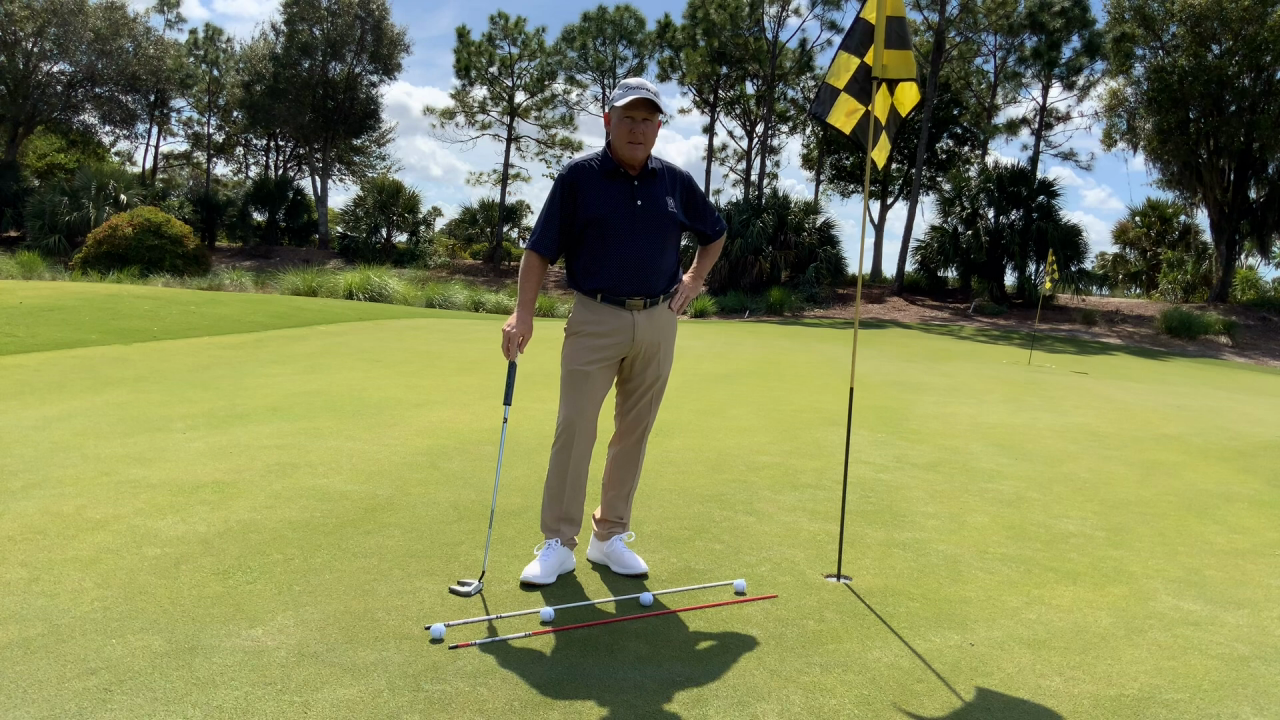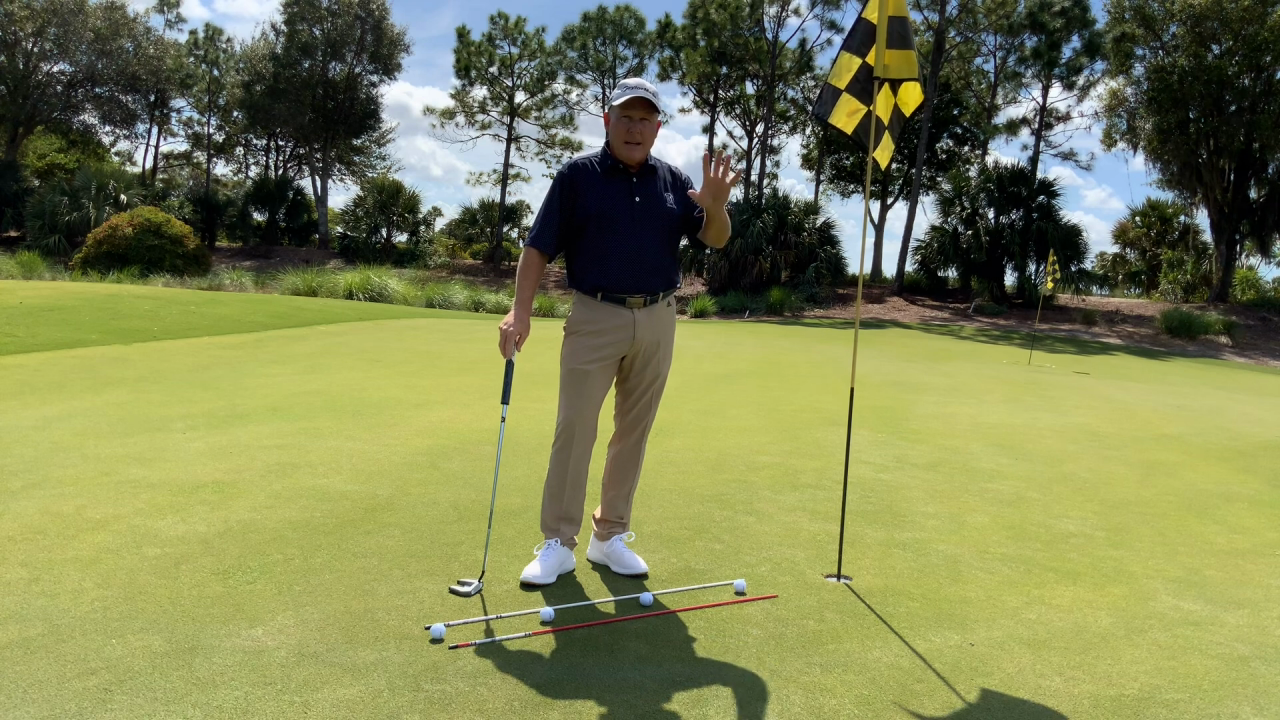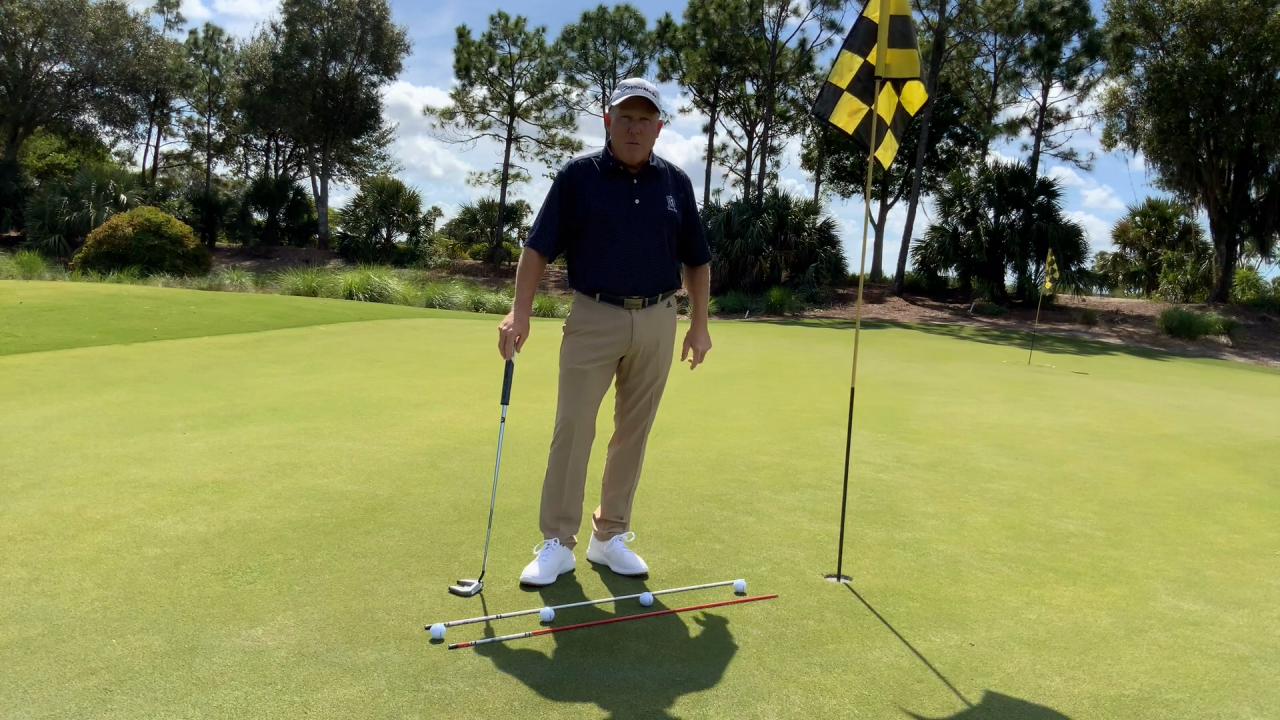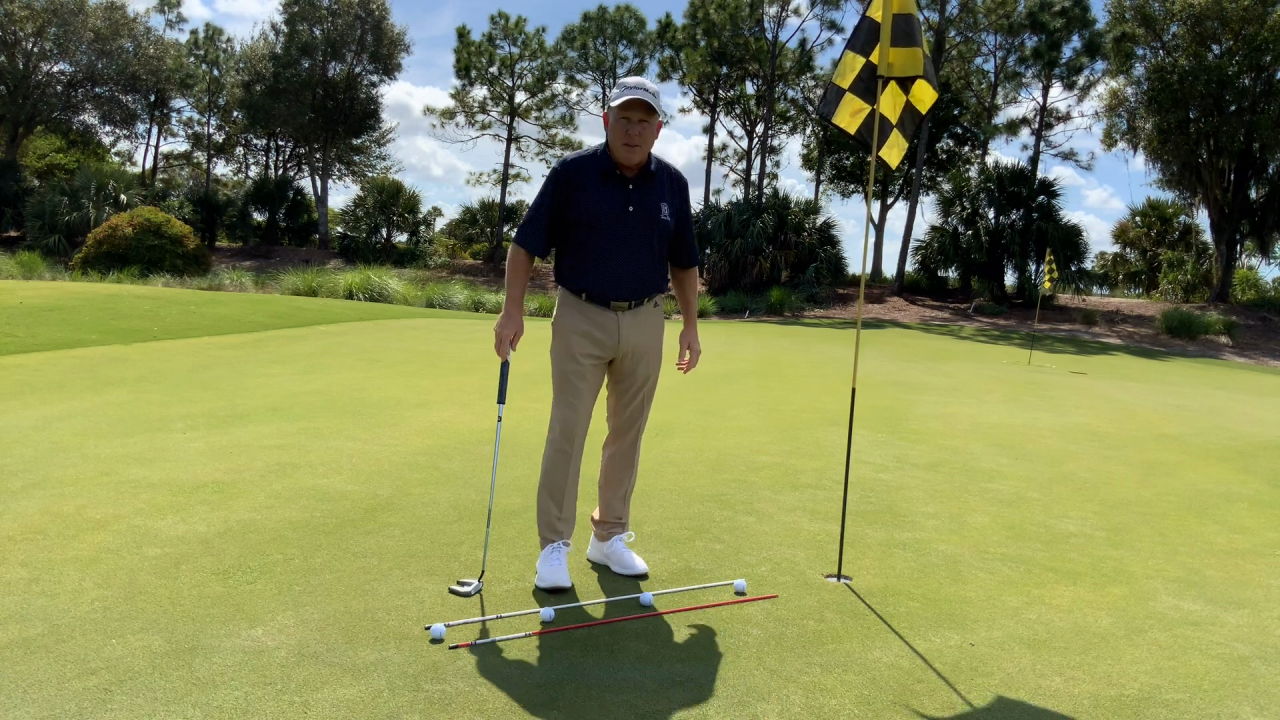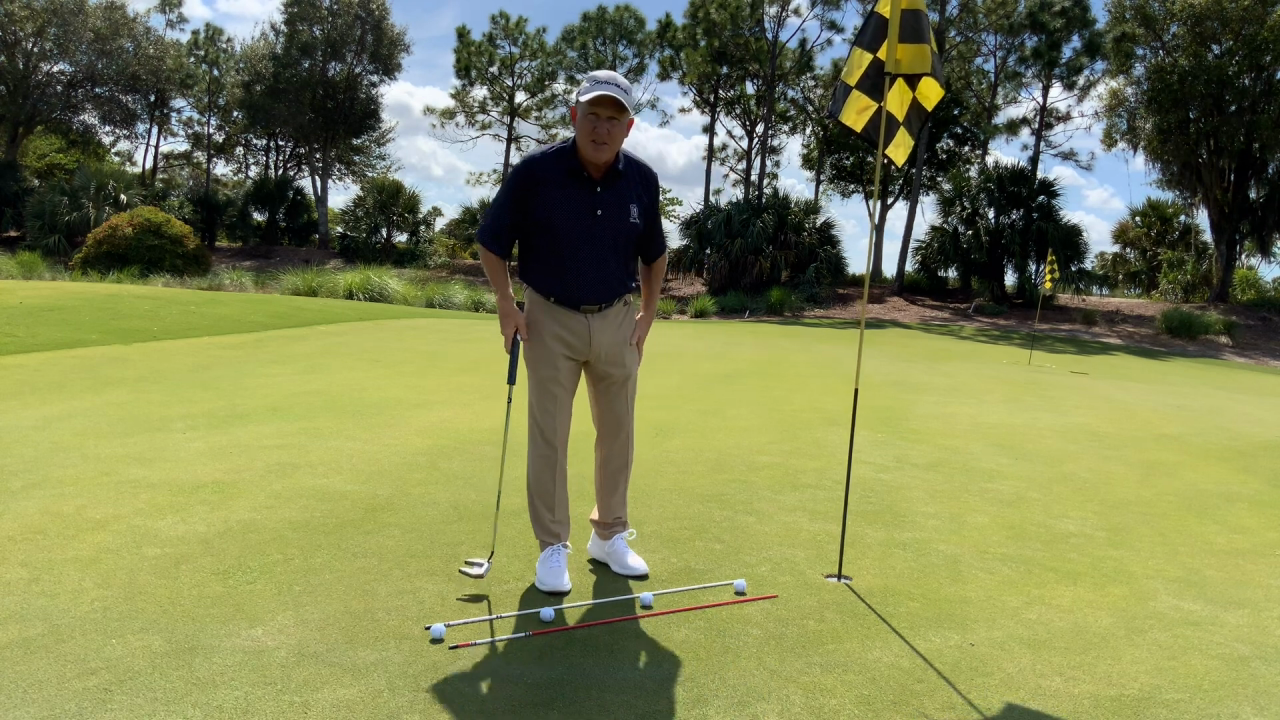
dt=0.7s
person 1, frame 1
left shoulder: (676, 181)
right shoulder: (578, 176)
left elbow: (715, 233)
right elbow: (539, 250)
left wrist: (695, 279)
right wrist: (522, 313)
left hip: (657, 322)
right hip: (596, 319)
left knee: (634, 432)
right knee: (574, 428)
left ankle: (610, 536)
right ankle: (558, 543)
person 1, frame 2
left shoulder: (674, 180)
right shoulder: (577, 174)
left elbow: (716, 239)
right elbow: (538, 247)
left wrist: (715, 204)
right wrist: (520, 311)
left hip: (656, 319)
right hip: (595, 317)
left knee: (633, 432)
right knee: (574, 428)
left ankle: (610, 535)
right ankle: (557, 543)
person 1, frame 3
left shoulder: (676, 181)
right shoulder: (577, 175)
left elbow: (697, 258)
right elbow: (537, 247)
left wrist: (700, 323)
right wrist: (520, 312)
left hip: (656, 321)
right hip: (593, 318)
left knee: (633, 432)
right knee: (573, 429)
left ankle: (610, 536)
right ankle: (557, 542)
person 1, frame 4
left shoulder: (672, 183)
right shoulder: (571, 173)
left elbow: (684, 261)
right elbow: (524, 245)
left wrist: (690, 327)
right wrist: (513, 310)
left hip: (644, 321)
right hip: (581, 318)
left knee: (627, 433)
right knee: (567, 430)
left ankle: (609, 536)
right ankle: (554, 545)
person 1, frame 5
left shoulder: (642, 179)
right shoulder: (534, 171)
left elbow: (653, 253)
right elbow: (491, 241)
left wrist: (648, 314)
right wrist: (505, 303)
left hip: (616, 320)
right hip: (550, 320)
left knee: (617, 432)
right knee: (549, 436)
left ankle: (609, 535)
right ankle: (552, 547)
